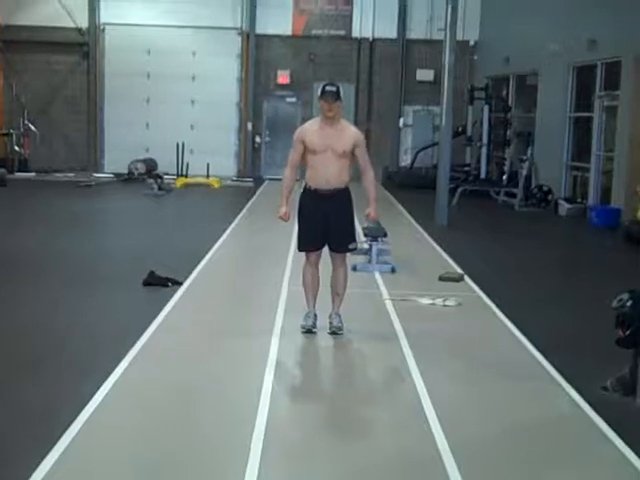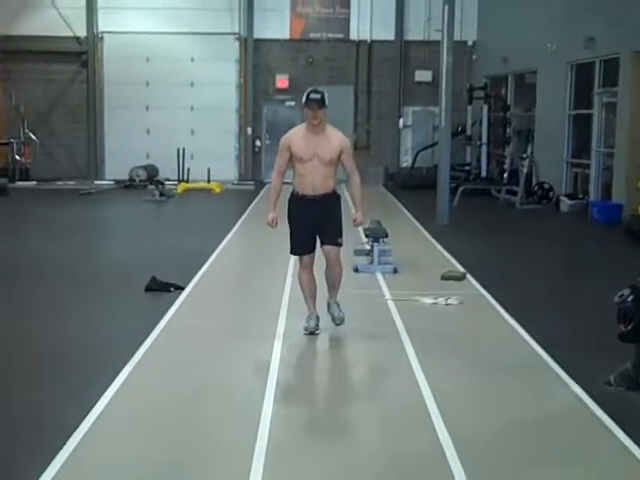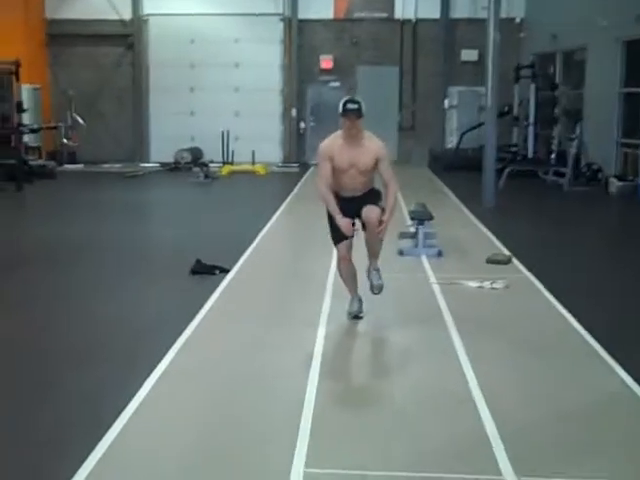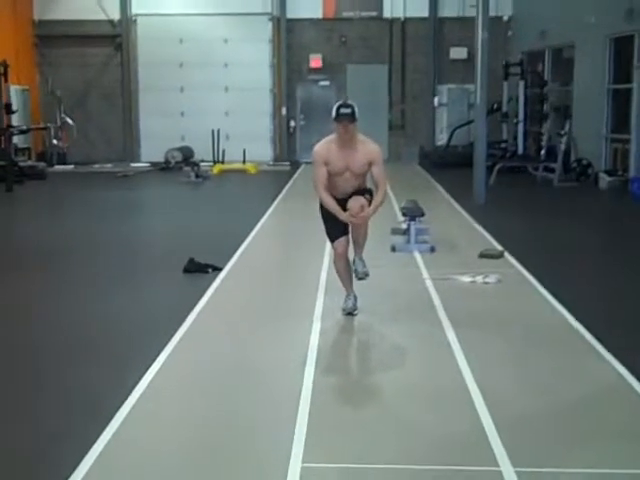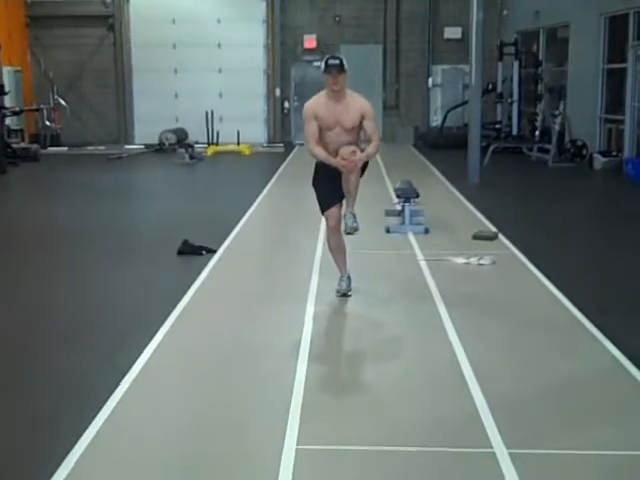
dt=1s
person 1, frame 1
left shoulder: (353, 135)
right shoulder: (304, 132)
left elbow: (366, 170)
right elbow: (291, 168)
left wrist: (372, 203)
right wrist: (284, 202)
left hip: (340, 199)
right hip: (312, 198)
left knee: (339, 259)
right knee: (311, 258)
left ankle: (335, 313)
right ankle: (310, 311)
person 1, frame 2
left shoulder: (340, 141)
right shoulder: (290, 139)
left elbow: (353, 175)
right elbow: (278, 174)
left wrist: (358, 209)
right wrist: (272, 209)
left hip: (328, 202)
right hip: (300, 203)
left knee: (332, 255)
right knee: (305, 261)
left ankle: (333, 301)
right ankle: (312, 313)
person 1, frame 3
left shoulder: (377, 147)
right shoulder: (327, 147)
left elbow: (391, 184)
right elbow: (323, 187)
left wrist: (388, 216)
right wrist: (338, 219)
left hip: (367, 197)
right hip: (339, 201)
left knee: (373, 218)
right knee: (343, 253)
left ankle: (373, 266)
right ankle: (354, 298)
person 1, frame 4
left shoulder: (371, 150)
right shoulder: (321, 150)
left elbow: (381, 188)
right elbow: (321, 190)
left wrist: (371, 211)
right wrist: (342, 215)
left hip: (359, 197)
right hip: (332, 203)
left knee: (359, 210)
right knee: (339, 249)
left ankle: (359, 258)
right ankle: (350, 295)
person 1, frame 5
left shoulder: (362, 105)
right shoulder: (312, 107)
left elbow: (375, 141)
right elbow: (312, 145)
left wrist: (362, 157)
right wrist: (334, 162)
left hip: (354, 163)
right hip: (326, 167)
left knee: (352, 163)
right knee: (332, 223)
left ankle: (351, 212)
right ankle: (344, 275)
